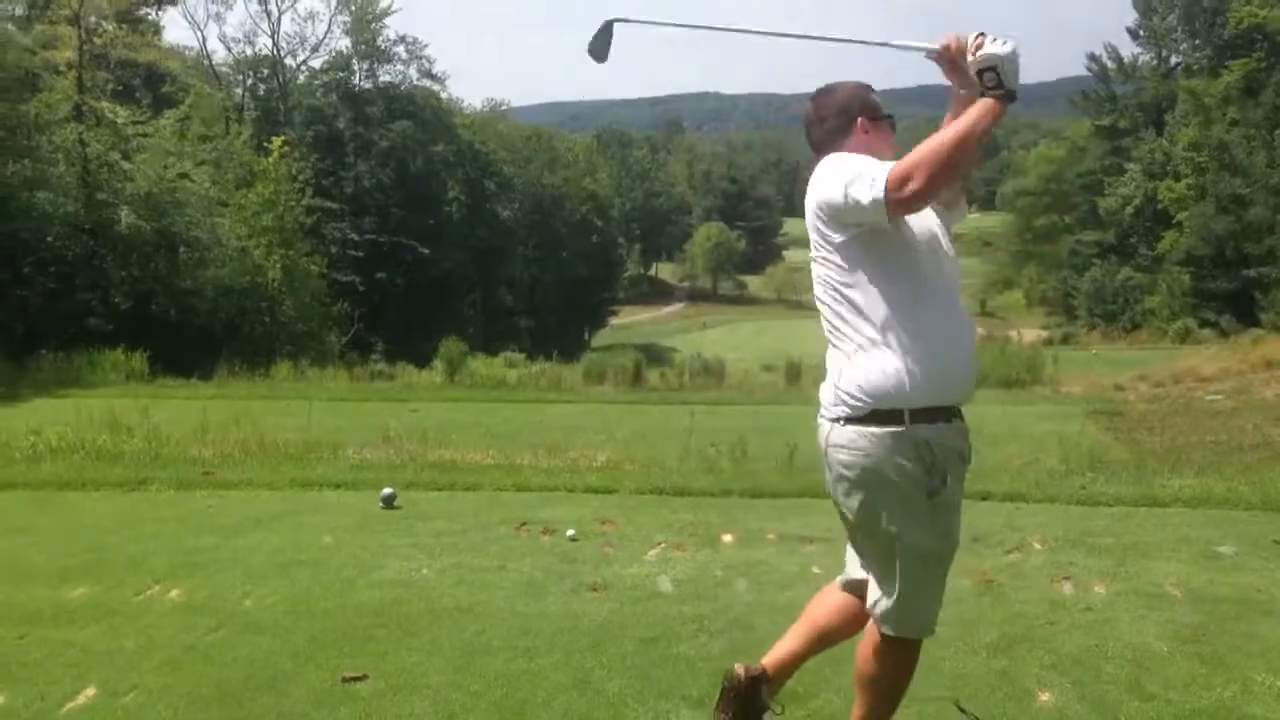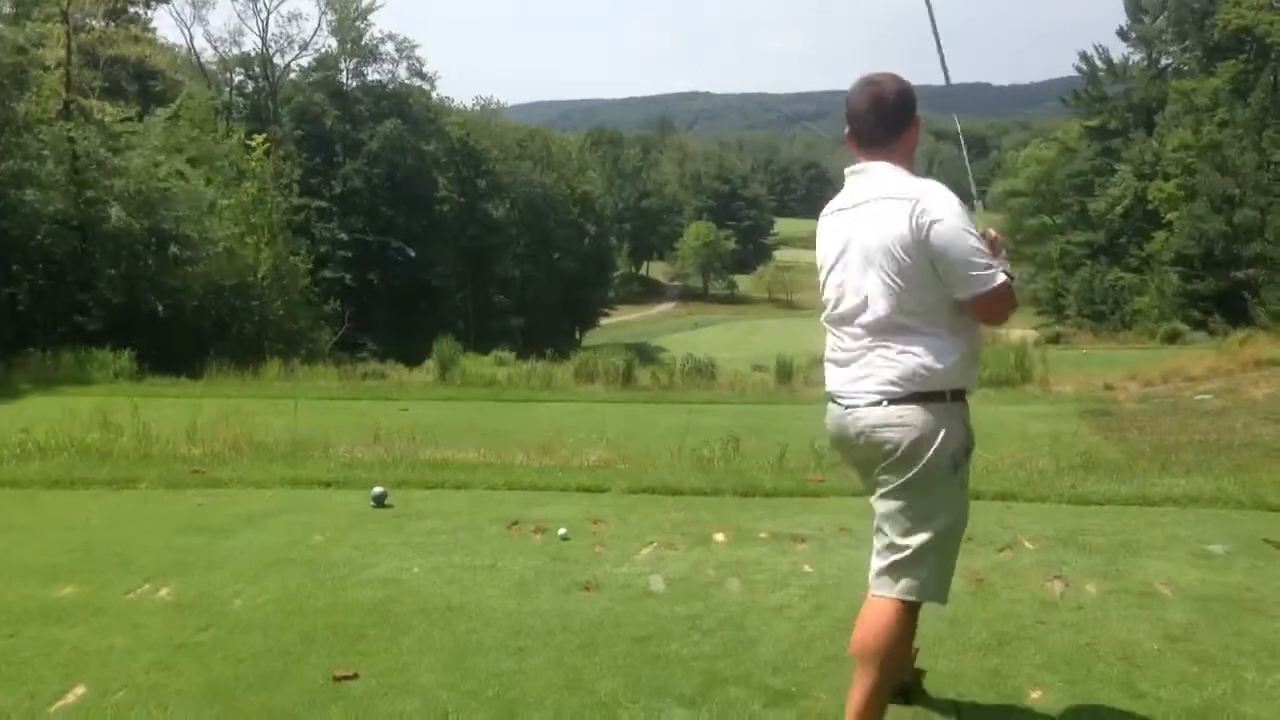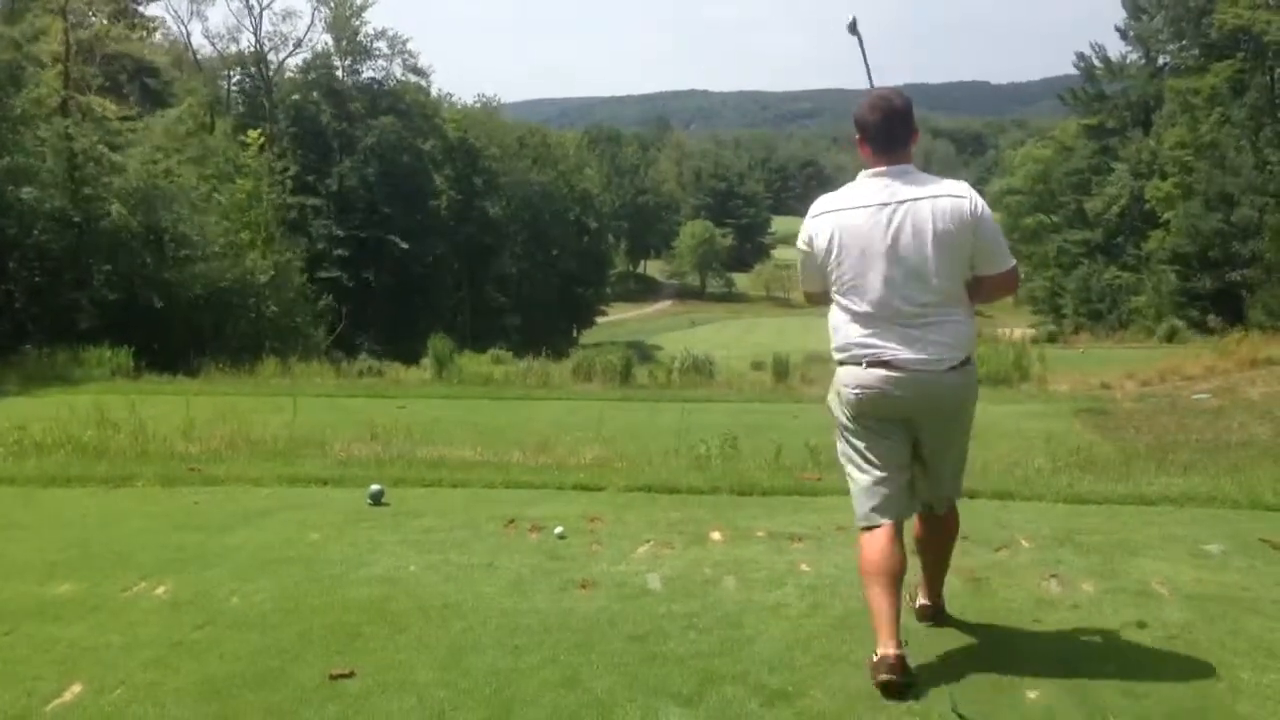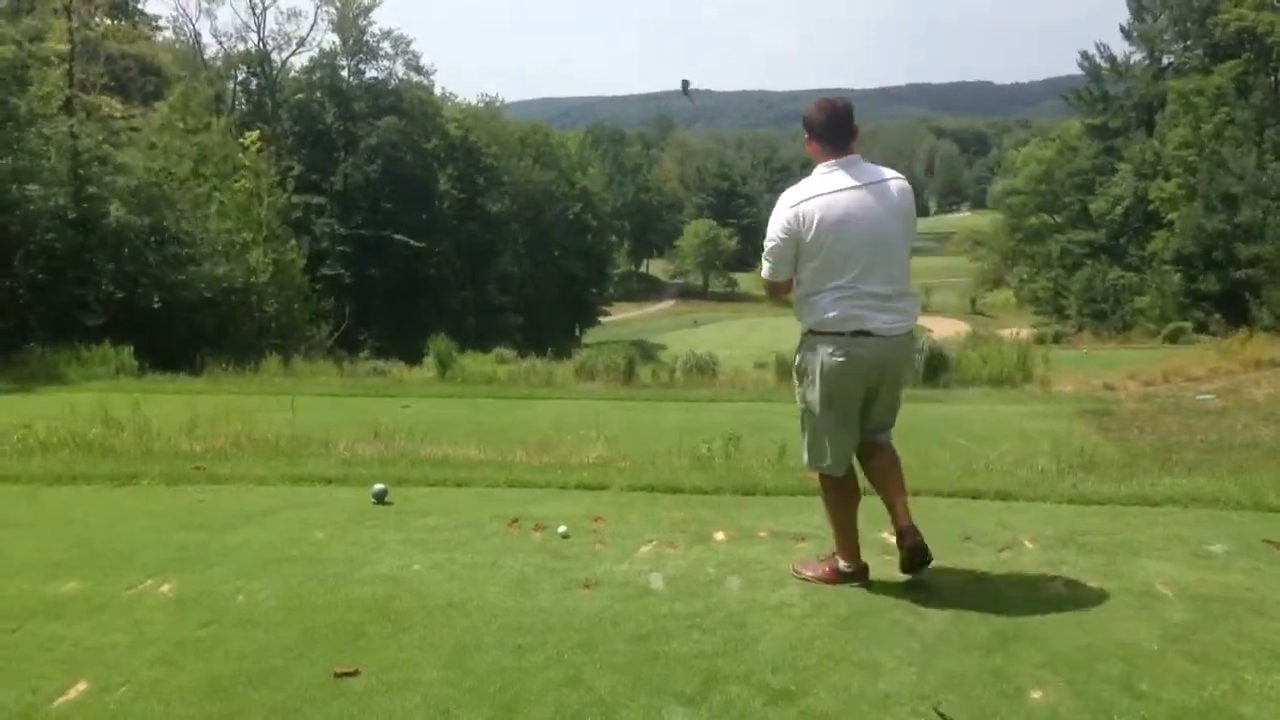
dt=0.7s
person 1, frame 1
left shoulder: (888, 186)
right shoulder: (837, 178)
left elbow: (953, 157)
right elbow: (917, 180)
left wrist: (970, 85)
right wrist: (995, 95)
left hip: (878, 428)
right hip: (891, 436)
left knee: (872, 584)
right knee: (903, 612)
person 1, frame 2
left shoulder: (837, 208)
right shoulder: (928, 201)
right elbow: (991, 302)
left wrist: (973, 255)
right wrist: (999, 281)
left hip: (854, 406)
right hip: (914, 413)
left knee: (900, 551)
right knee: (901, 576)
left ankle: (895, 665)
person 1, frame 3
left shoulder: (826, 213)
right shoulder: (960, 201)
left elbow: (814, 292)
right elbow: (1004, 281)
left hip: (866, 380)
right hip: (946, 377)
left knee: (879, 512)
right knee: (938, 498)
left ankle: (888, 646)
right ankle: (931, 598)
person 1, frame 4
left shoulder: (797, 202)
right shoulder: (899, 187)
left elbow: (775, 285)
left hip: (834, 344)
right hip: (896, 338)
left knee: (831, 457)
right knee: (874, 439)
left ankle: (848, 561)
right ankle: (906, 530)
